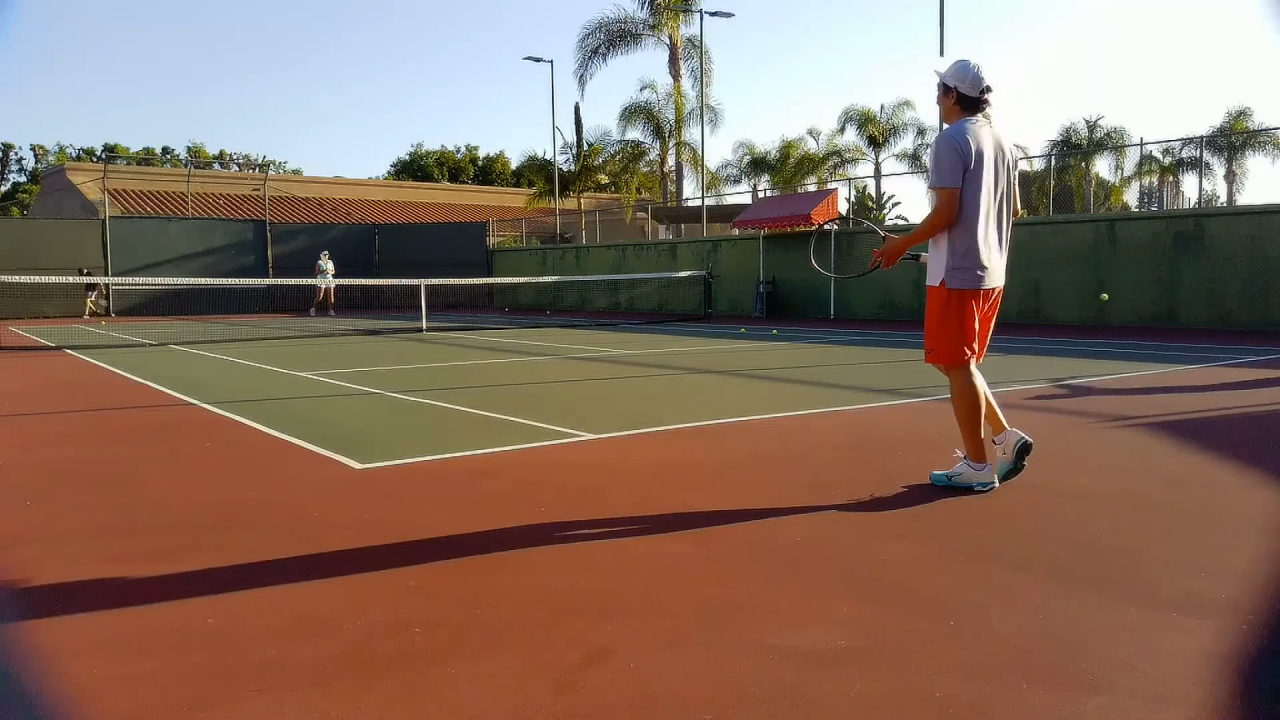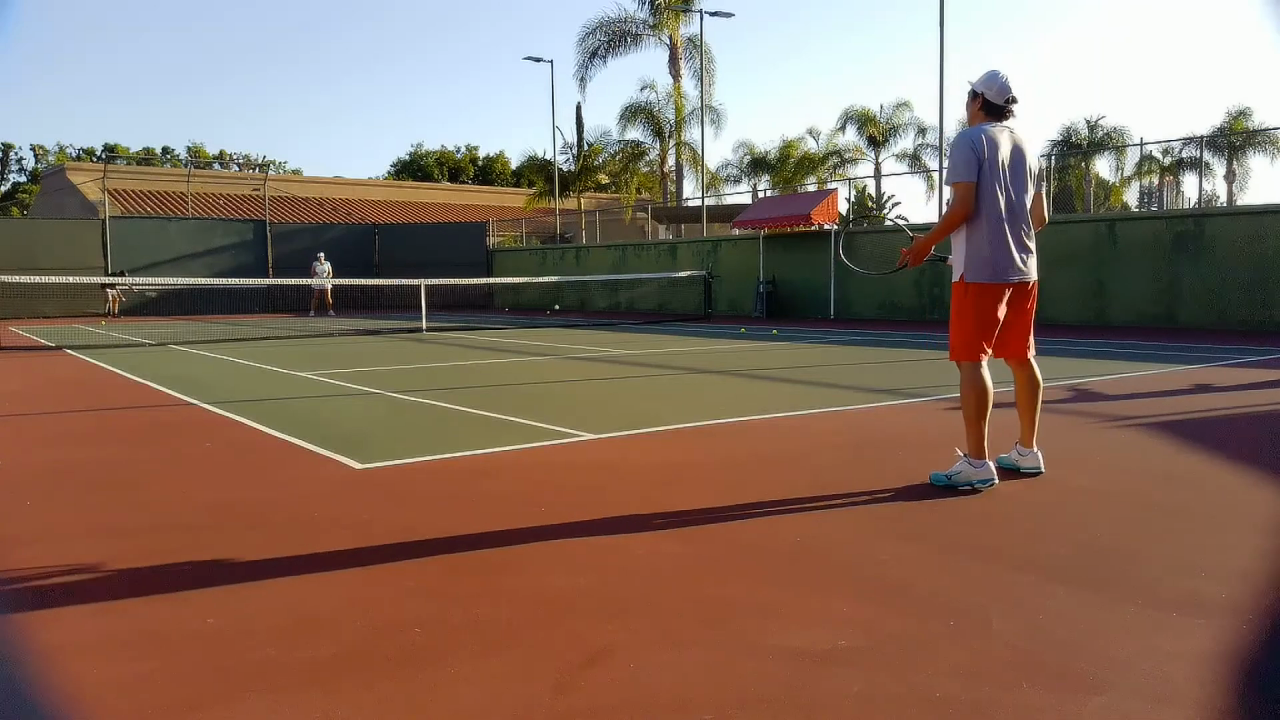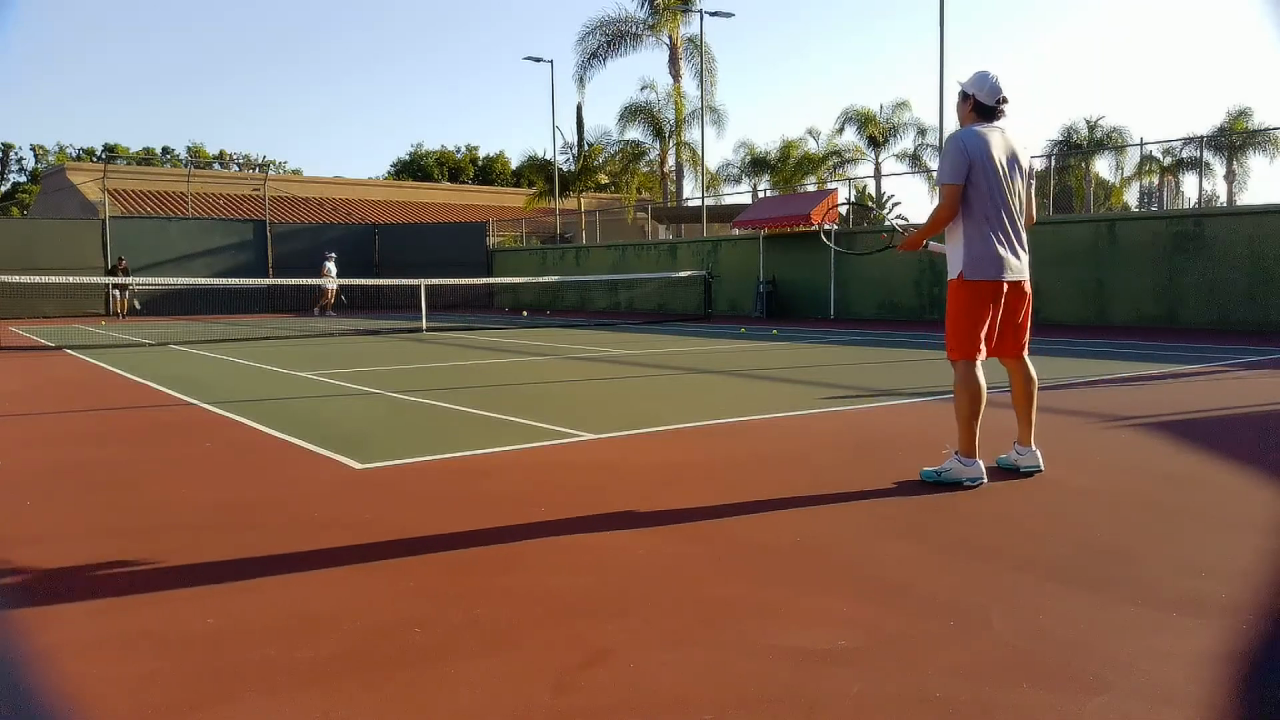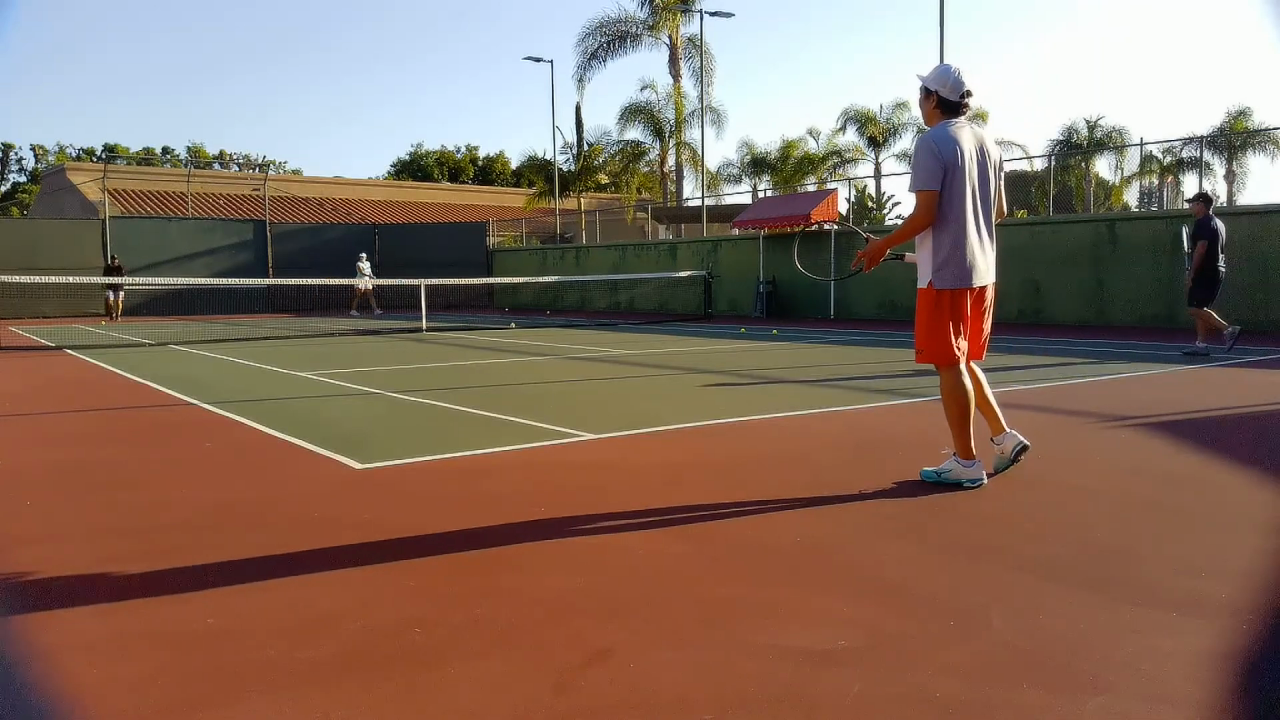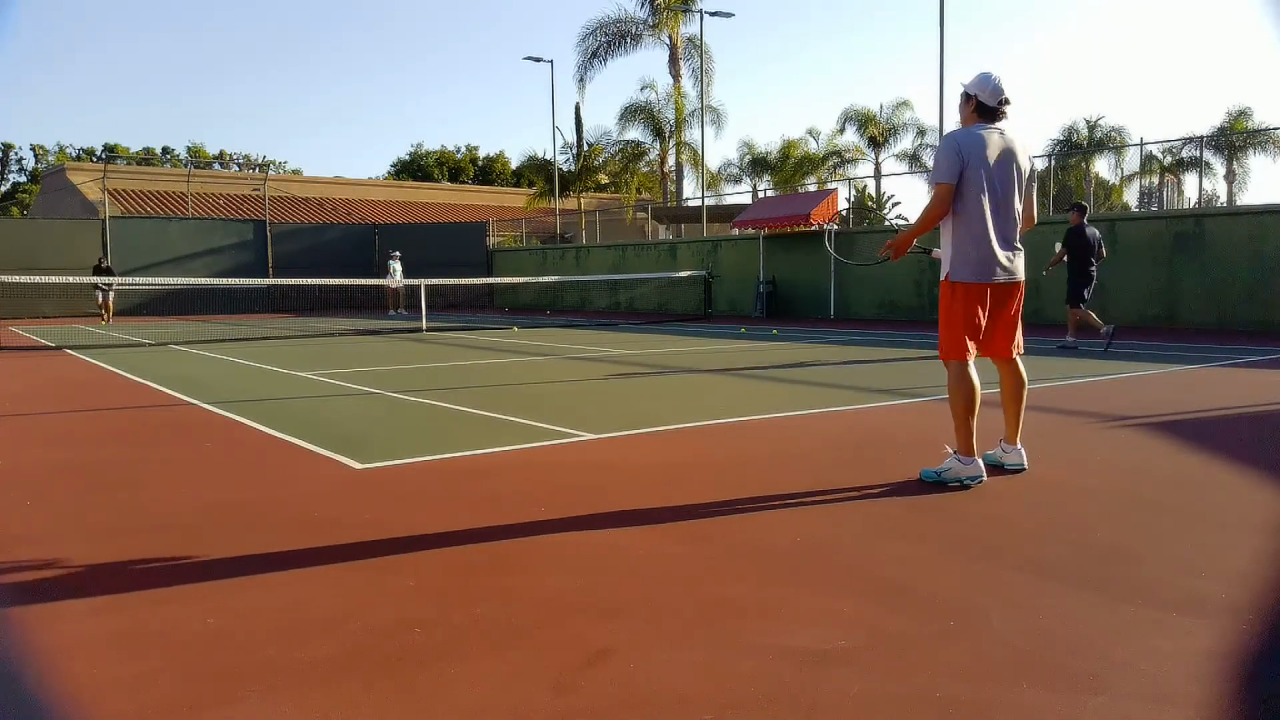
dt=1s
person 1, frame 1
left shoulder: (952, 138)
right shoulder: (1002, 142)
left elbow: (946, 212)
right elbow: (1013, 210)
left wrist: (902, 244)
left hip: (956, 272)
right hip: (991, 270)
left knee: (956, 365)
right knee: (963, 364)
left ankle: (978, 465)
right ankle: (1005, 438)
person 1, frame 2
left shoulder: (969, 139)
right shoulder: (1027, 148)
left elbow: (962, 207)
right elbow: (1040, 217)
left wrist: (926, 242)
left hip: (980, 270)
right hip: (1022, 269)
left knee: (972, 361)
right knee: (1021, 358)
left ankle: (977, 463)
right ankle: (1027, 450)
person 1, frame 3
left shoulder: (961, 141)
right shoulder: (1017, 148)
left elbow: (948, 207)
right elbow: (1029, 216)
left wrist: (918, 237)
left hip: (975, 269)
right hip: (1016, 268)
left knee: (967, 361)
right knee: (1016, 358)
left ankle: (967, 461)
right ankle: (1026, 449)
person 1, frame 4
left shoulder: (932, 142)
right shoulder: (987, 143)
left elbow: (925, 214)
right elbow: (999, 211)
left wrist: (883, 245)
left hip: (945, 273)
right hip: (981, 269)
left knee: (949, 364)
right knee: (964, 361)
left ankle: (966, 462)
right ankle: (1005, 437)
person 1, frame 5
left shoulder: (957, 141)
right shoulder: (1020, 150)
left elbow: (940, 206)
right elbow: (1029, 218)
left wrist: (907, 238)
left hip: (966, 270)
right hip: (1010, 269)
left knee: (958, 360)
right knee: (1007, 358)
left ankle: (966, 460)
right ankle: (1012, 447)
